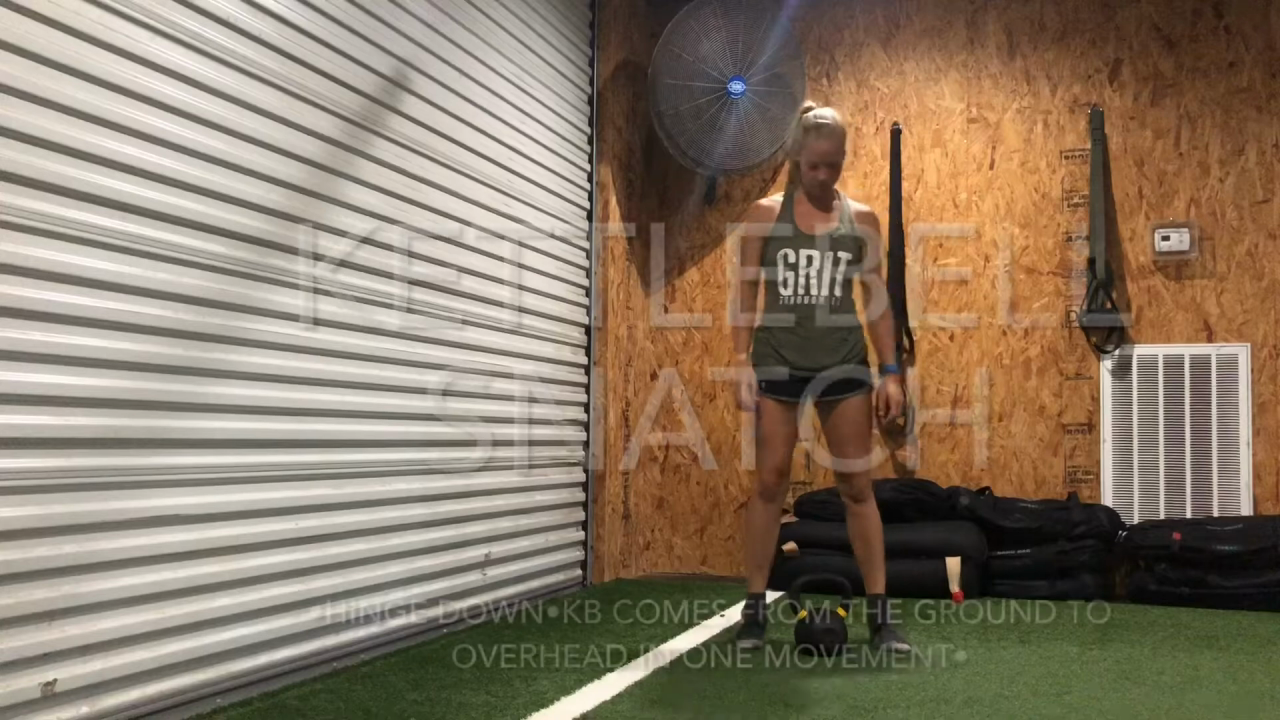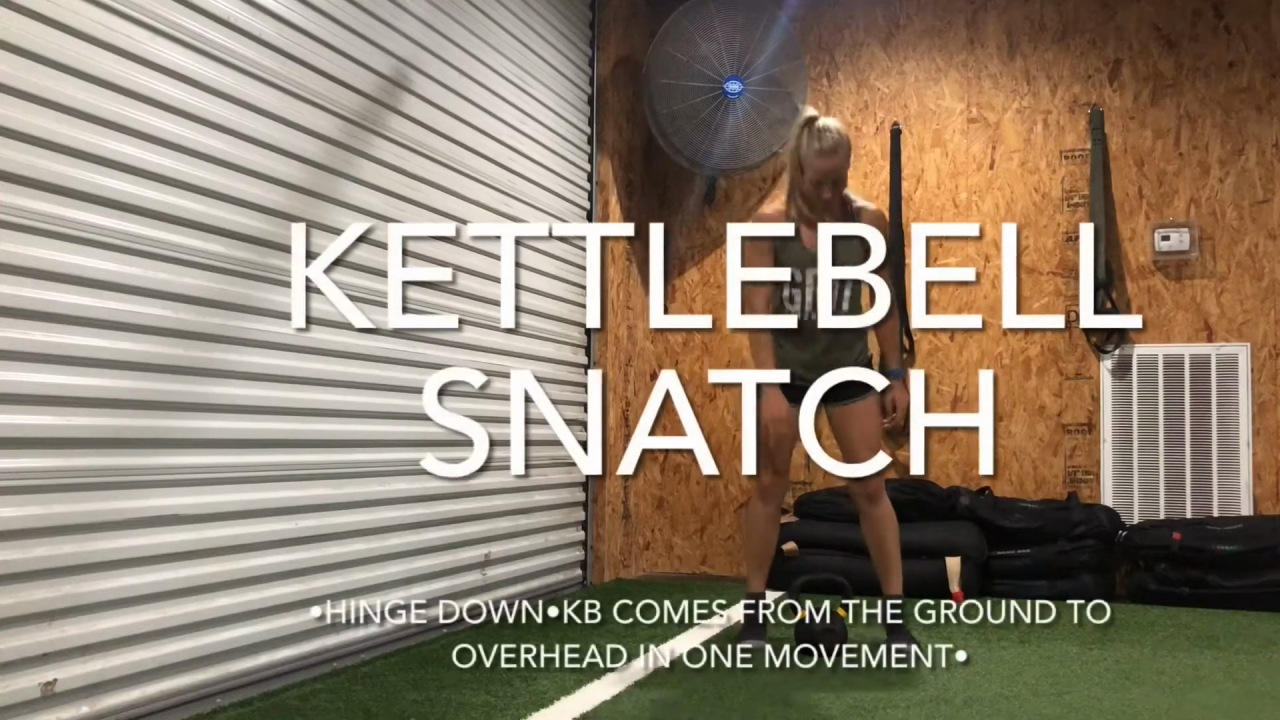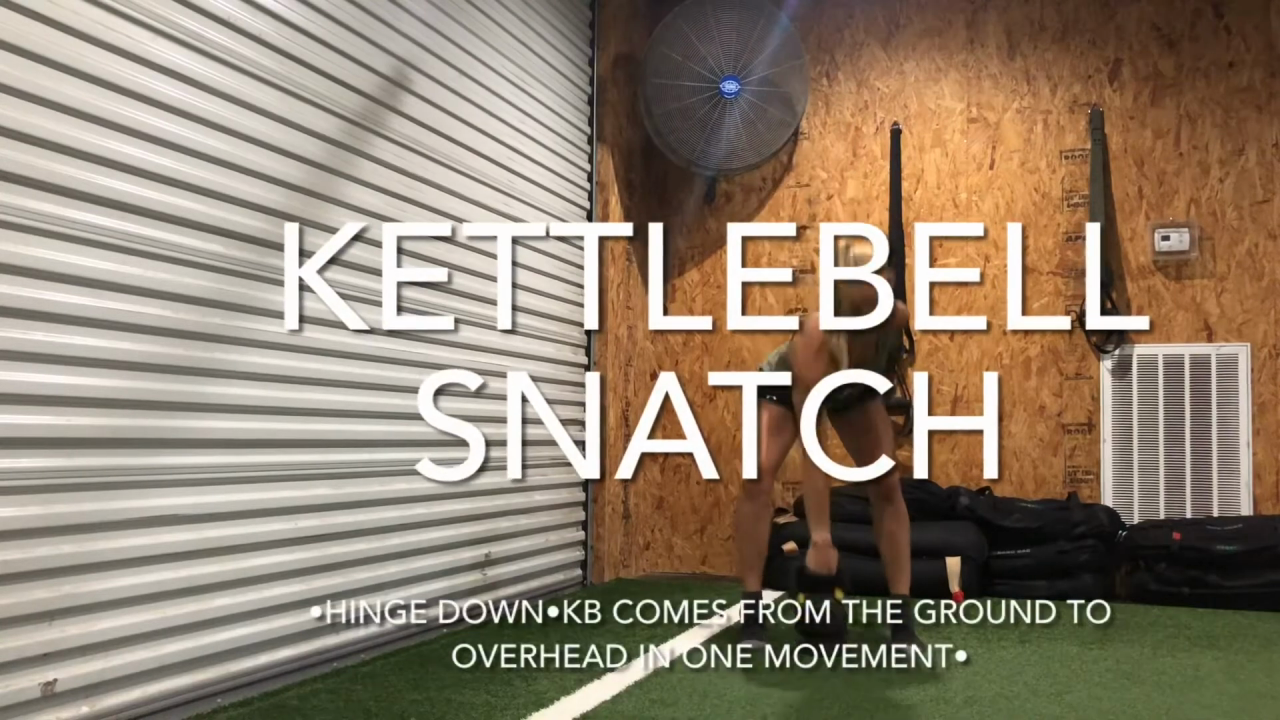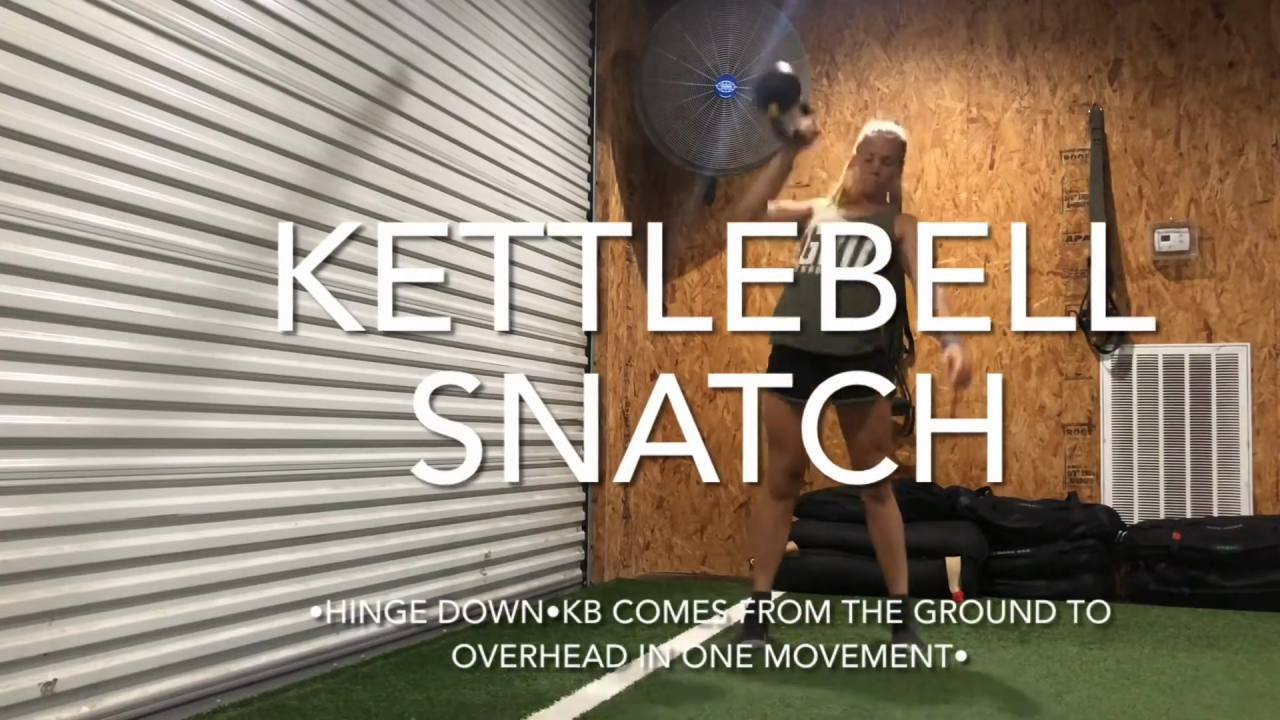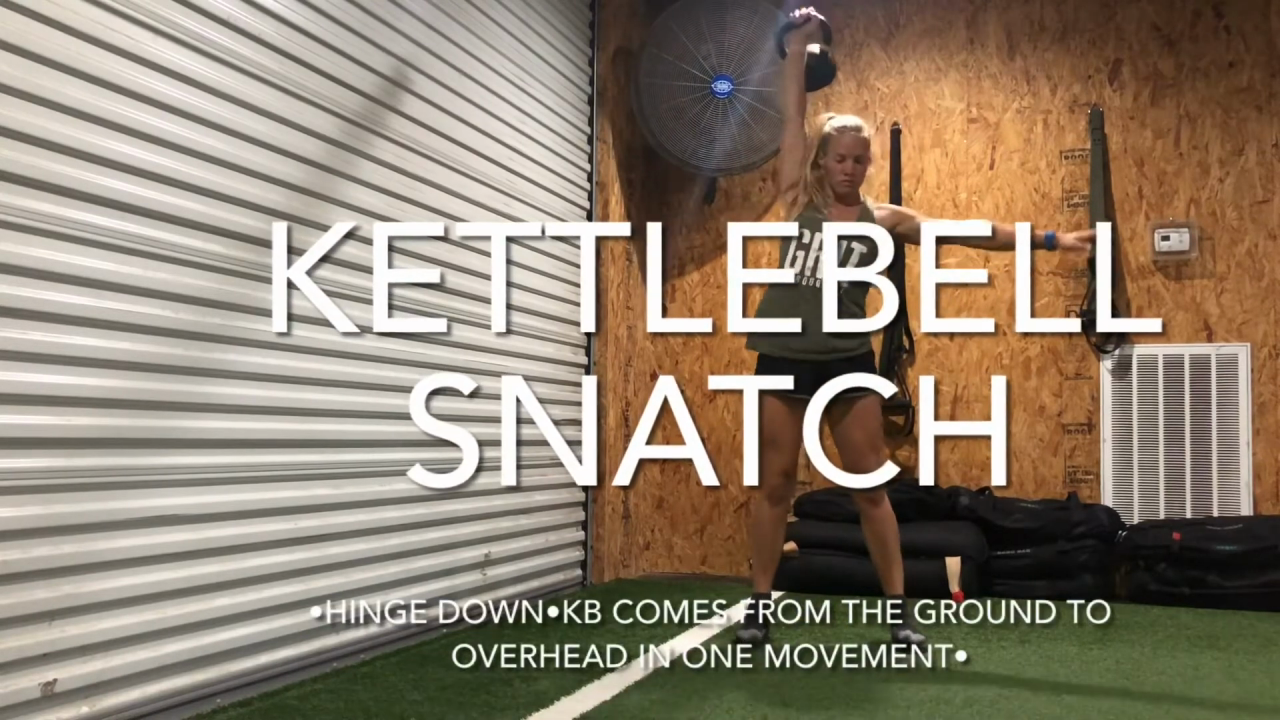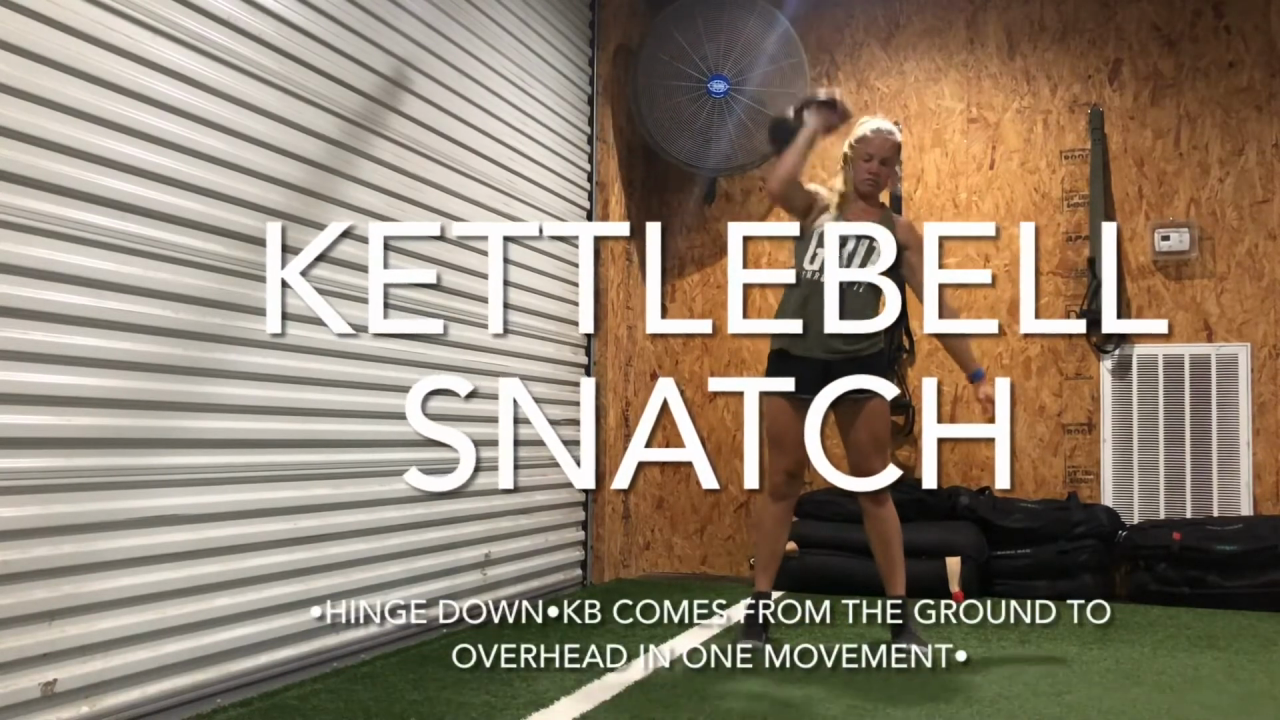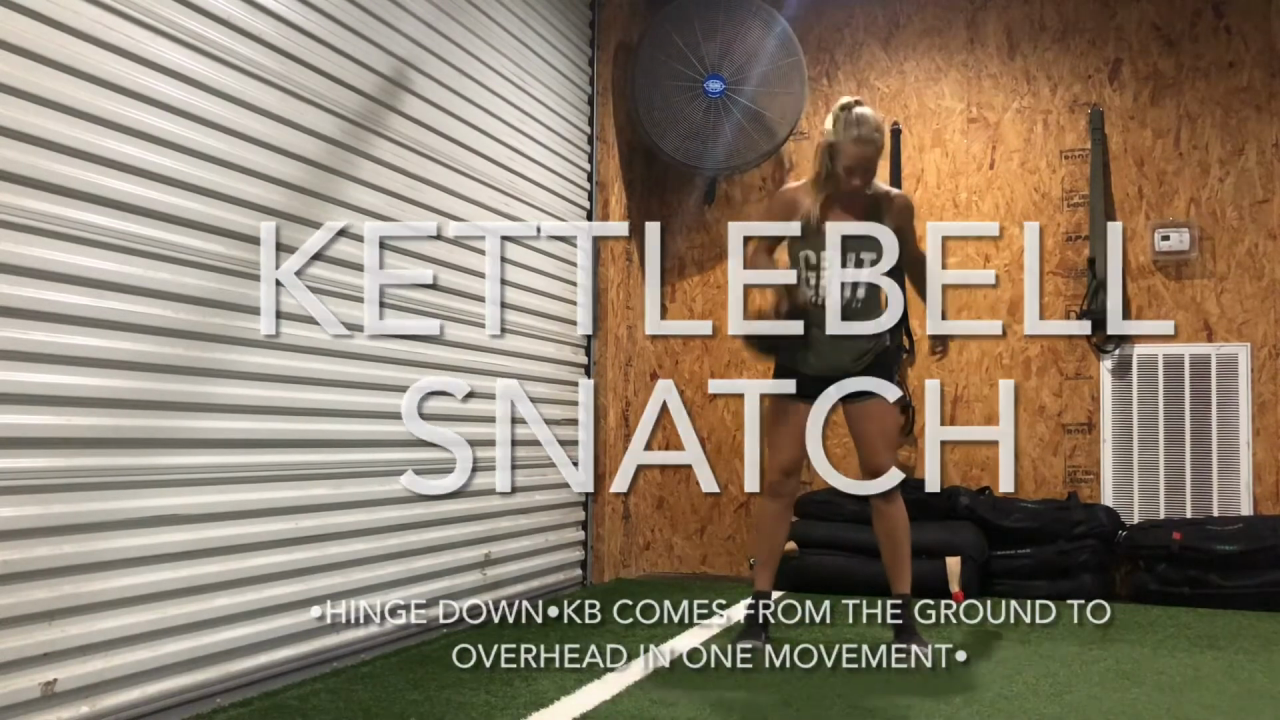
dt=0.7s
person 1, frame 1
left shoulder: (862, 220)
right shoulder: (766, 214)
left elbow: (875, 298)
right elbow: (746, 291)
left wrist: (890, 370)
right wrist: (742, 360)
left hip: (843, 366)
right hip: (778, 363)
left knee: (856, 485)
right knee: (770, 482)
left ankle: (879, 611)
right ankle: (755, 608)
person 1, frame 2
left shoulder: (870, 221)
right shoulder: (769, 223)
left elbow: (885, 302)
right elbow: (757, 308)
left wrist: (895, 374)
right wrist: (768, 387)
left hip: (848, 367)
right hip: (786, 367)
left knee: (870, 487)
right knee: (769, 482)
left ankle: (896, 616)
right ankle: (754, 611)
person 1, frame 3
left shoulder: (896, 317)
right shoulder: (816, 339)
left wrist: (879, 396)
right wrist: (820, 535)
left hip: (853, 387)
right hip: (787, 386)
left knee: (886, 481)
right knee: (758, 472)
left ankle: (901, 614)
right ankle: (752, 611)
person 1, frame 4
left shoulder: (900, 226)
right shoulder: (819, 209)
left elbow: (928, 285)
right elbow: (750, 212)
left wrist: (953, 342)
right wrist: (787, 152)
left hip: (860, 356)
right hip: (794, 352)
left knee: (876, 484)
right knee: (781, 481)
left ankle: (901, 611)
right ankle: (759, 608)
person 1, frame 5
left shoulder: (882, 220)
right shoulder: (796, 199)
left elbow: (968, 231)
right elbow: (792, 120)
left wrist: (1050, 239)
left hip: (848, 361)
right hip: (783, 359)
left knee: (869, 486)
right knee: (775, 483)
left ankle: (898, 610)
right ankle: (758, 606)
person 1, frame 6
left shoulder: (901, 230)
right shoulder: (816, 206)
left elbow: (937, 306)
right elbow: (776, 185)
left wrist: (977, 375)
right wrist: (811, 128)
left hip: (861, 360)
right hip: (794, 356)
left knee: (874, 486)
right knee: (781, 481)
left ankle: (899, 613)
right ankle: (759, 606)
person 1, frame 7
left shoulder: (894, 207)
right shoulder: (792, 201)
left elbow: (914, 264)
right elbow: (751, 260)
right wrist: (780, 294)
left hip: (869, 359)
right hip: (802, 358)
left knee: (882, 478)
right knee: (778, 476)
left ankle: (904, 612)
right ankle: (759, 607)
